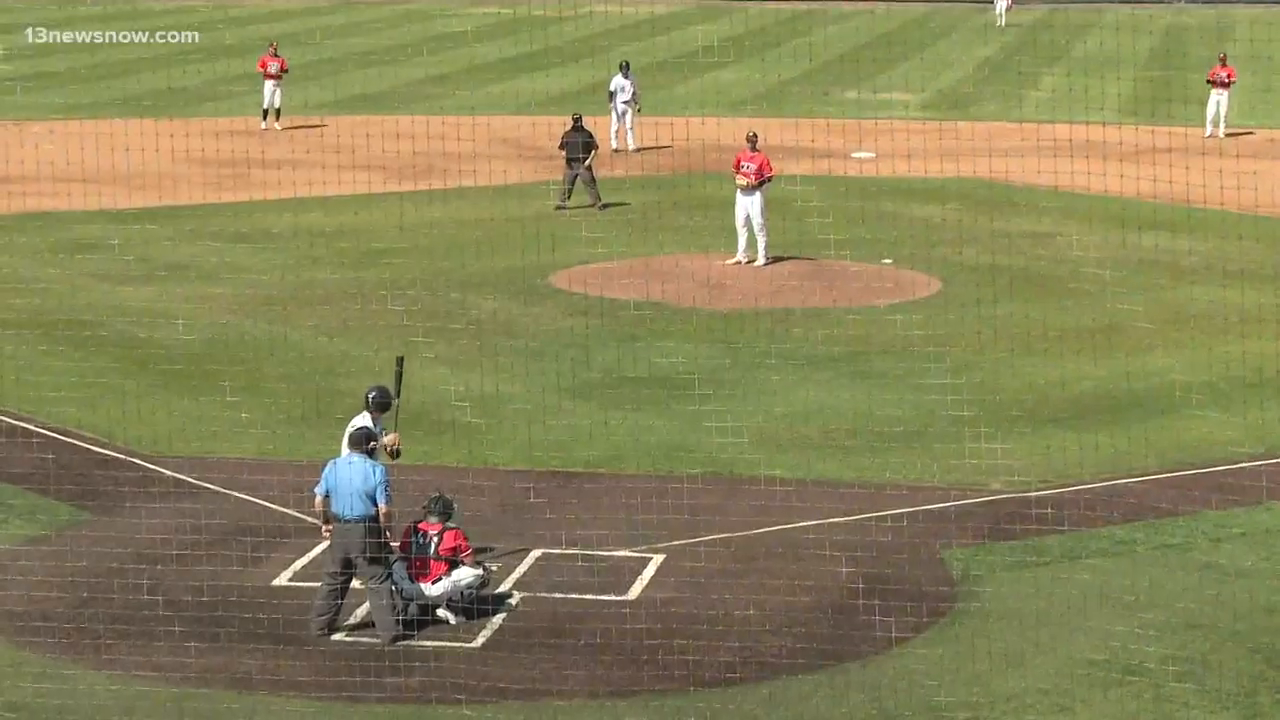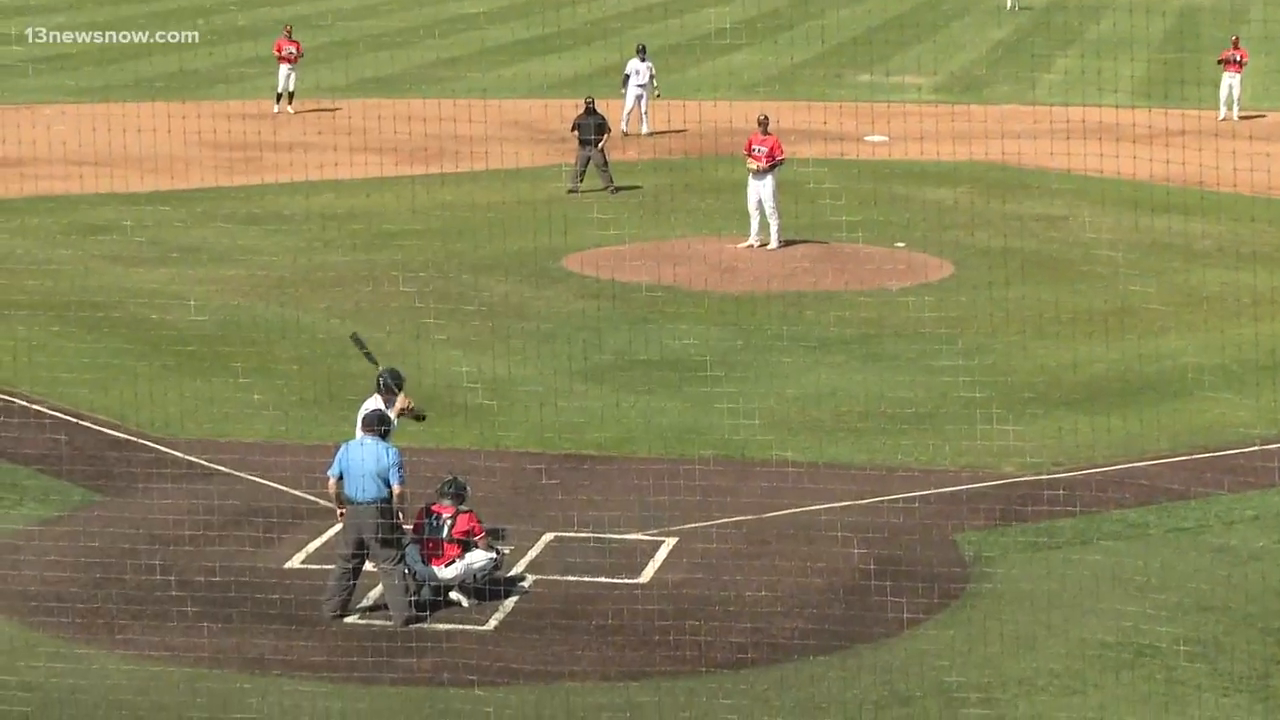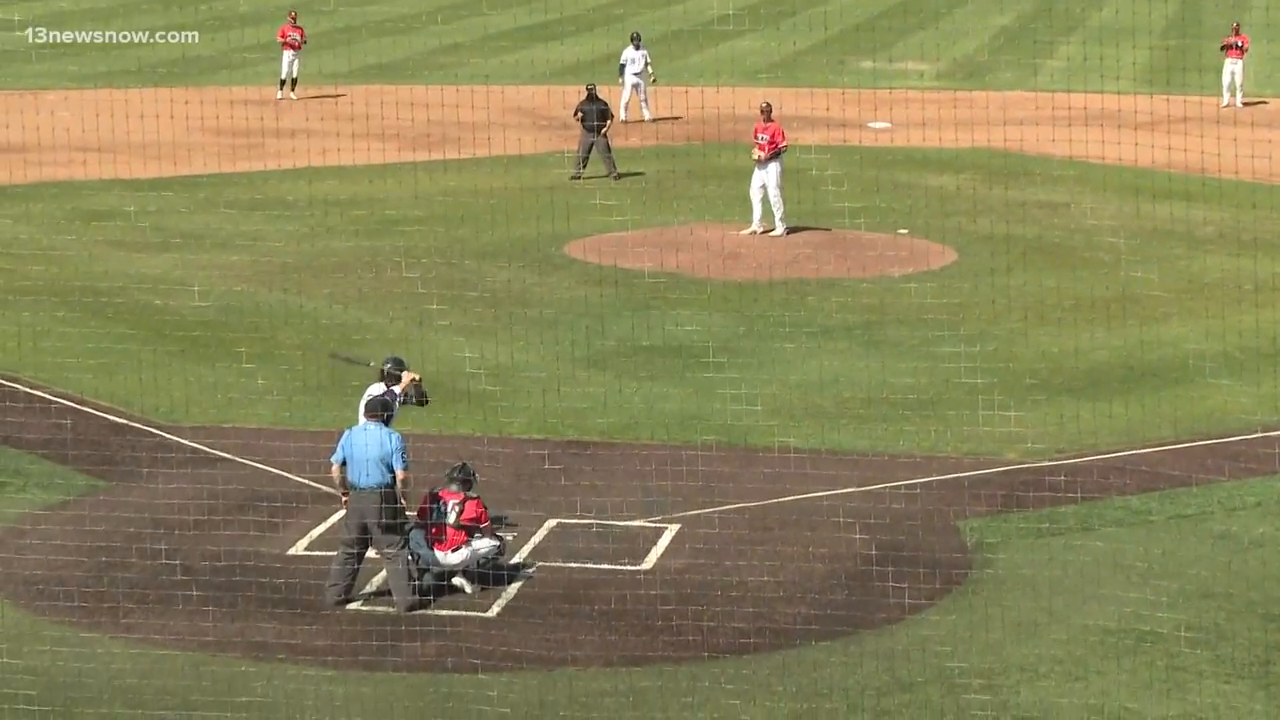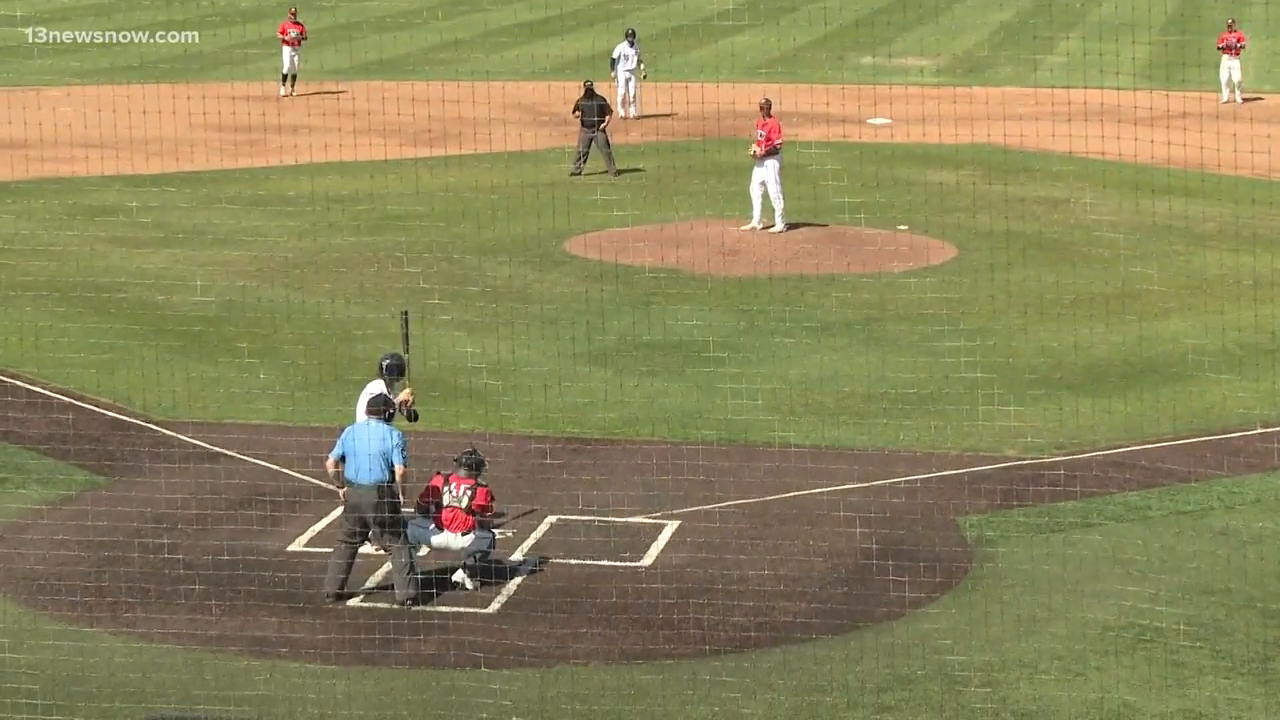
dt=0.4s
person 1, frame 1
left shoulder: (332, 466)
right shoulder: (376, 469)
left elbow: (319, 501)
right elbow: (384, 508)
left wrist: (324, 523)
right wrist: (386, 530)
left hip: (339, 530)
right hip: (367, 532)
left knee: (333, 580)
right knee: (378, 582)
left ankle: (321, 625)
right ankle: (389, 631)
person 1, frame 2
left shoulder: (346, 449)
right shoulder: (390, 452)
left elbow: (332, 483)
right elbow: (398, 490)
left wrist: (339, 506)
right wrist: (399, 511)
left hip: (352, 513)
right hip: (380, 514)
left knee: (346, 562)
right knee: (391, 565)
left ankle: (333, 607)
right ankle: (402, 613)
person 1, frame 3
left shoulder: (349, 435)
right shoulder: (392, 437)
left elbow: (335, 469)
right elbow: (400, 475)
left wrist: (344, 493)
right wrist: (401, 498)
left hip: (356, 499)
right hip: (383, 500)
left knee: (349, 549)
right knee: (395, 551)
left ankle: (336, 594)
right ankle: (405, 600)
person 1, frame 4
left shoulder: (350, 431)
right shoulder: (393, 434)
left elbow: (330, 463)
right elbow: (400, 470)
left wrist: (340, 486)
right wrist: (400, 492)
left hip: (353, 494)
right hip: (380, 496)
left knee: (346, 542)
right knee: (397, 544)
left ankle: (333, 589)
right ankle: (405, 593)
